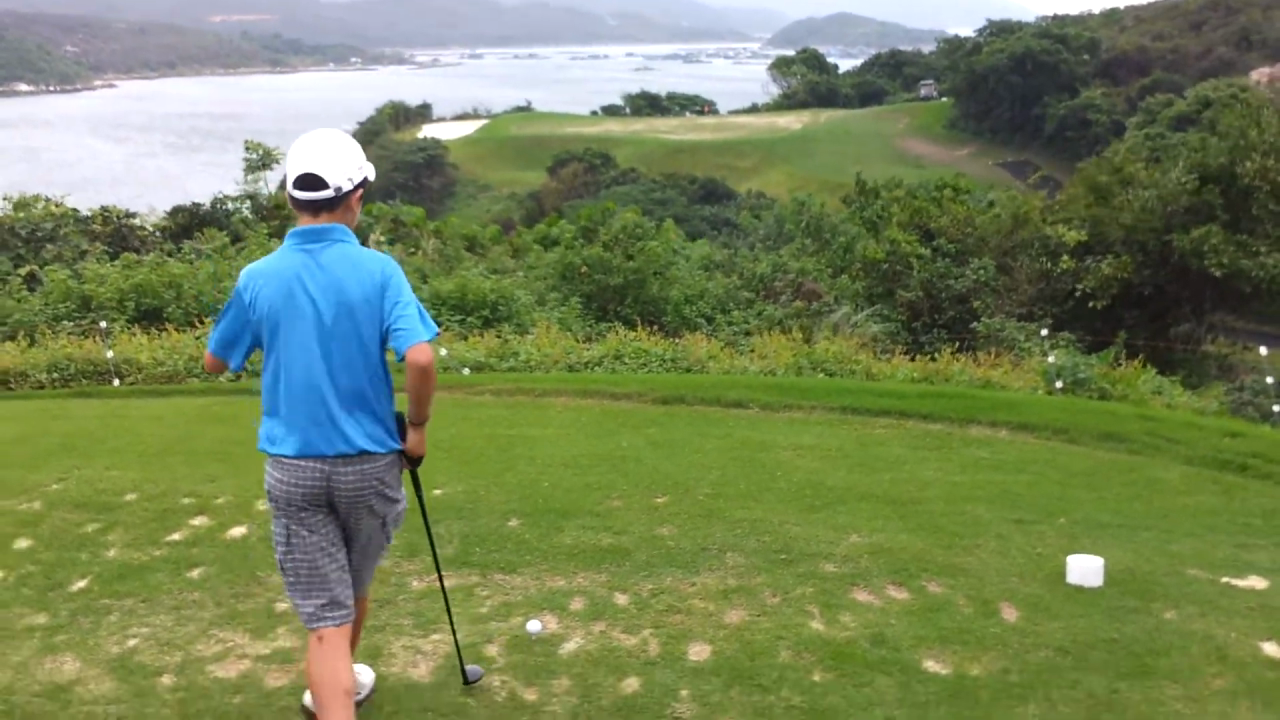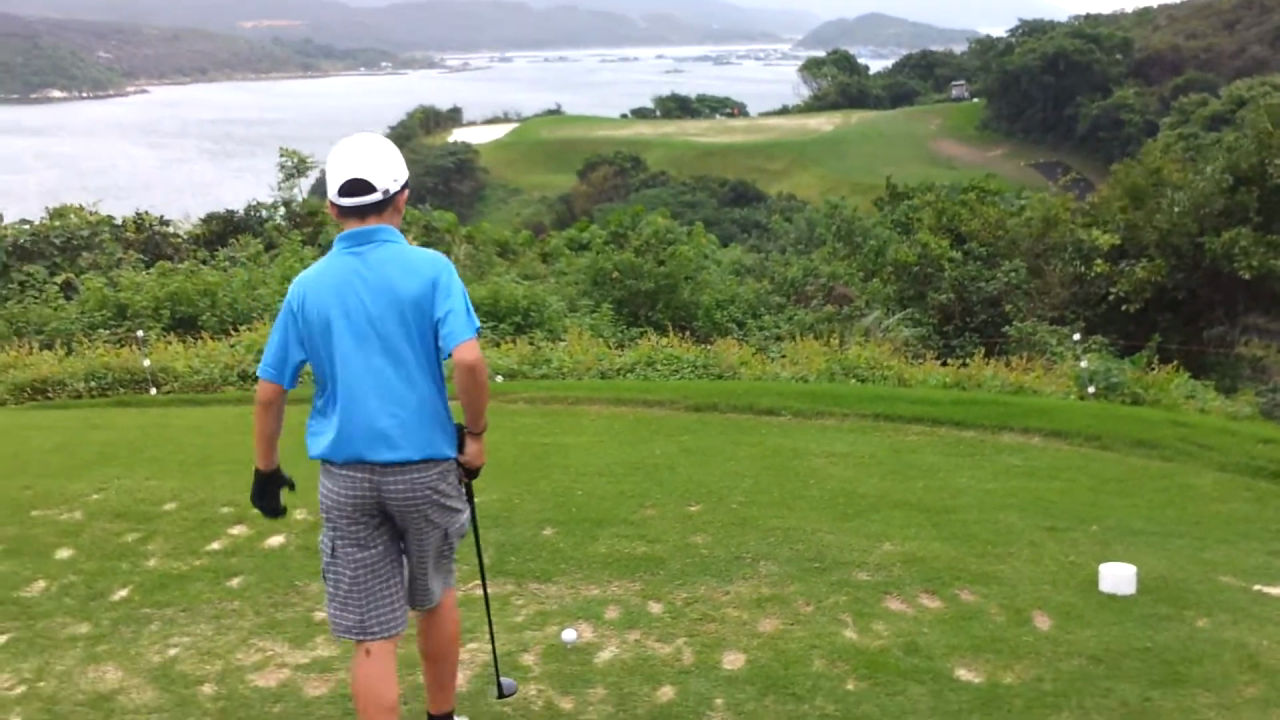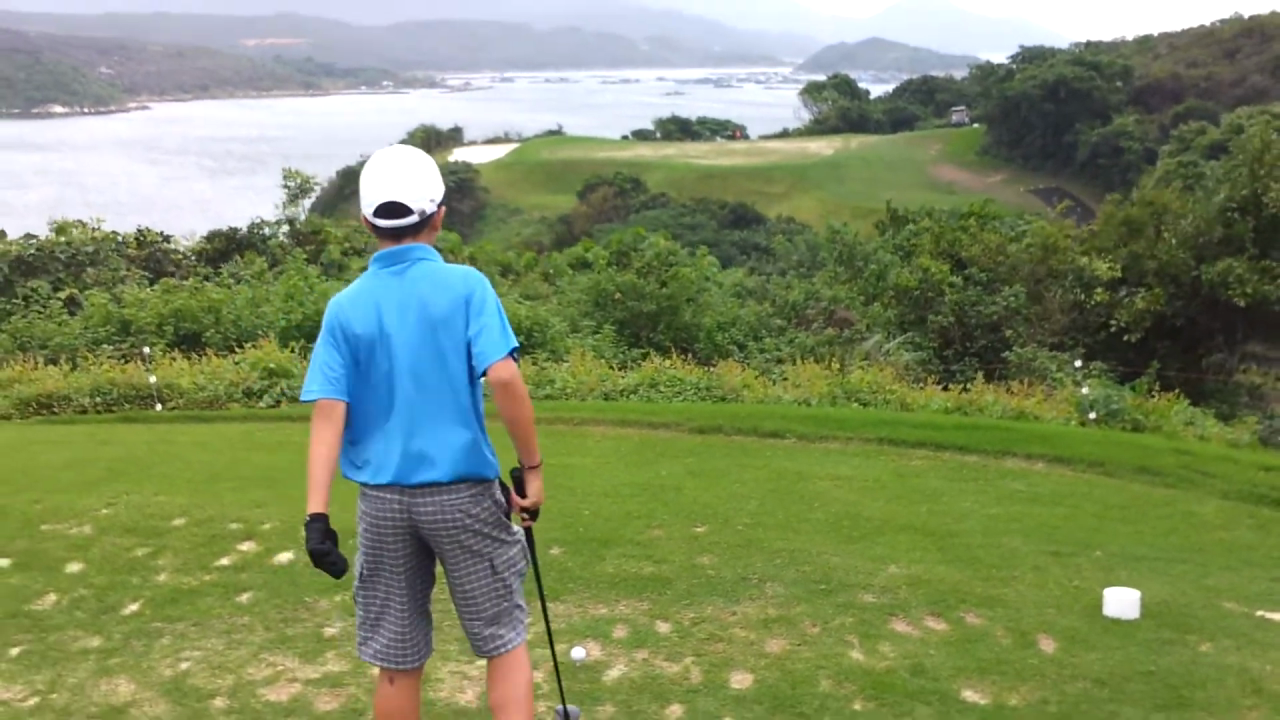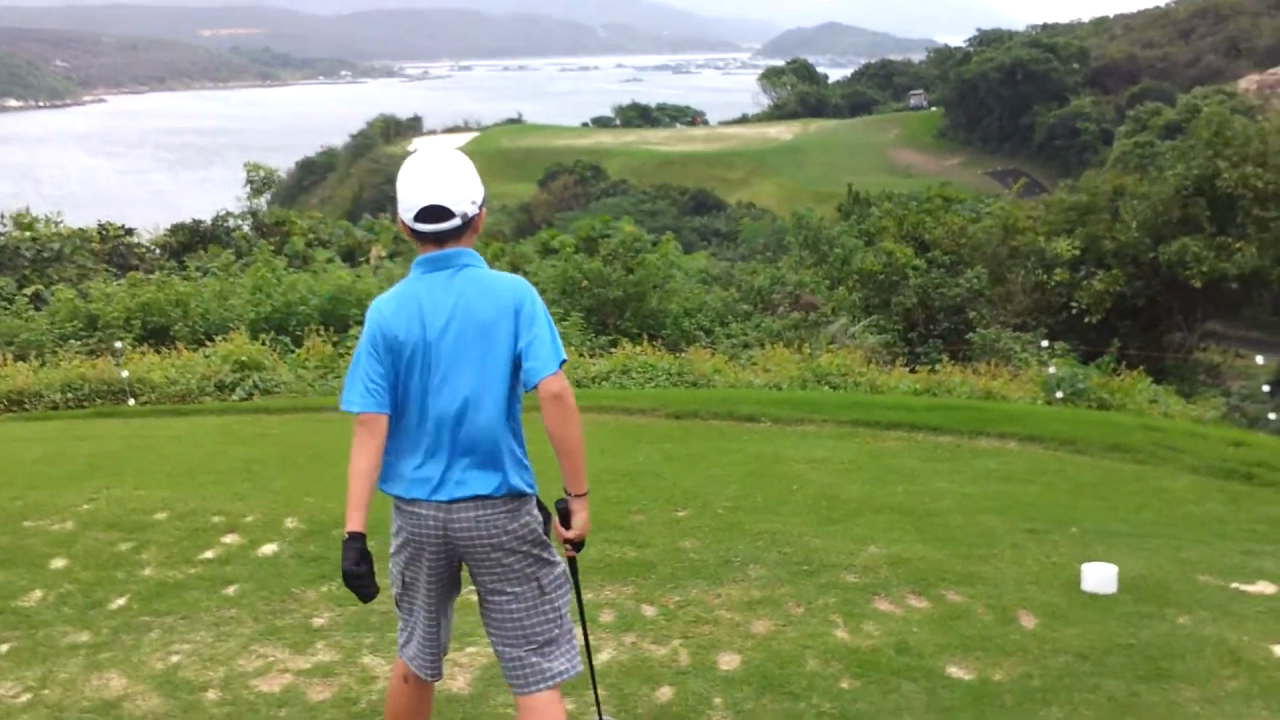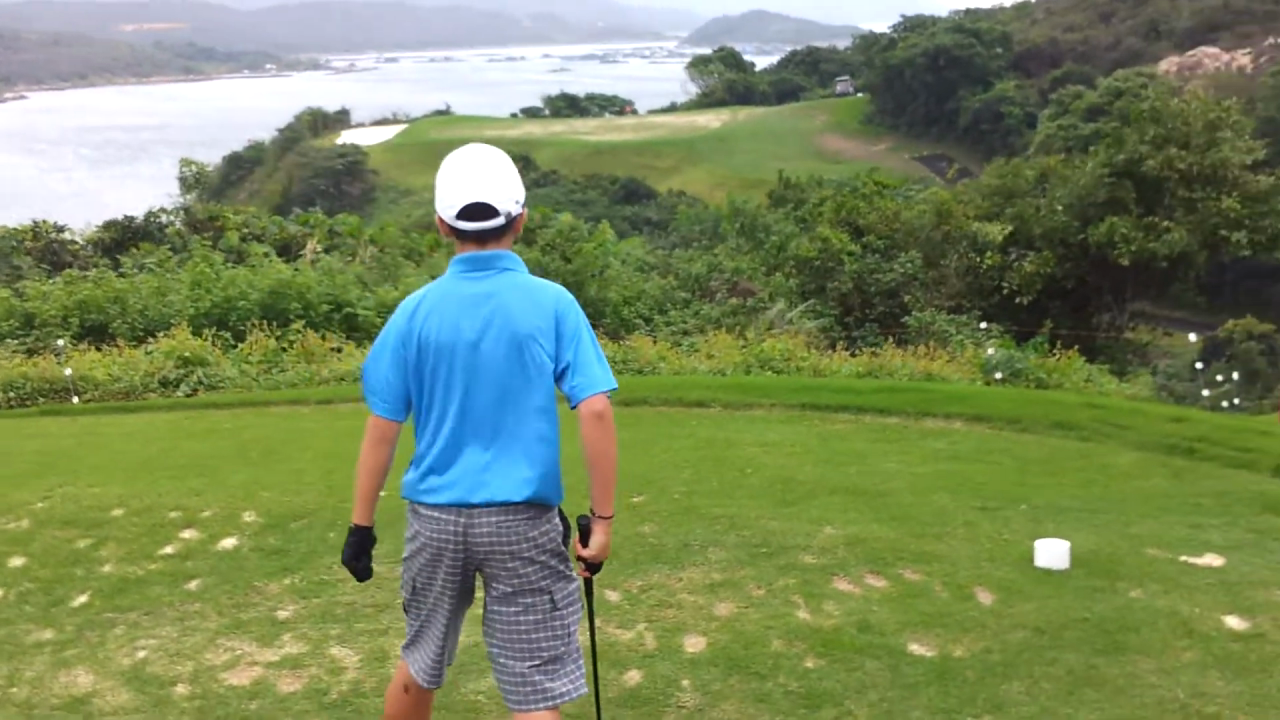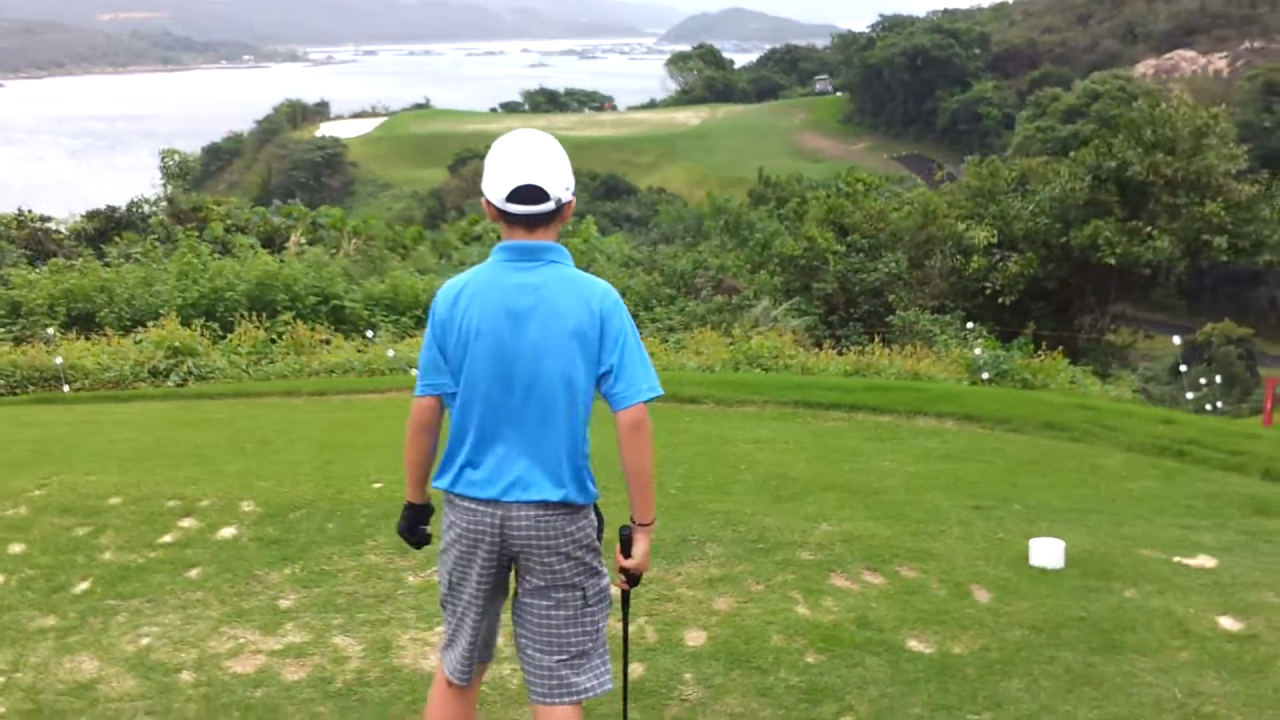
dt=0.2s
person 1, frame 1
left shoulder: (257, 278)
right shoulder: (378, 270)
left elbow: (217, 361)
right elbow: (420, 360)
right wrist: (417, 425)
left hip: (292, 468)
right hip: (369, 460)
left knee: (326, 617)
right knee: (354, 579)
person 1, frame 2
left shoulder: (307, 286)
right shoulder: (430, 268)
left elbow: (269, 391)
right elbow: (469, 361)
left wrist: (265, 470)
right wrist: (475, 433)
left hip: (344, 478)
right hip: (424, 467)
left knee: (373, 634)
right knee: (435, 595)
person 1, frame 3
left shoulder: (344, 307)
right shoulder: (466, 285)
left elbow: (327, 415)
right elbow: (503, 379)
left wrist: (317, 518)
right wrist: (533, 467)
left hip: (383, 501)
right hip: (464, 494)
left knee: (397, 662)
right knee: (505, 640)
person 1, frame 4
left shoulder: (386, 312)
right shoulder: (514, 295)
left elbow: (370, 427)
right elbow: (556, 394)
left wrist: (354, 534)
right wrist: (578, 497)
left hip: (418, 512)
right hip: (501, 512)
left knee: (417, 658)
person 1, frame 5
left shoulder: (415, 311)
right shoulder: (553, 303)
left elbow: (382, 430)
right elbow: (596, 412)
left wrist: (361, 524)
right wrist: (602, 518)
left hip: (434, 518)
right hip: (522, 522)
left knee: (419, 664)
person 1, frame 6
left shoulder: (454, 296)
right shoulder: (597, 301)
left elbow: (426, 415)
right elbow: (633, 421)
left wrist: (414, 499)
right wrist: (643, 527)
left hip: (468, 510)
right hip: (557, 518)
left knee: (458, 664)
